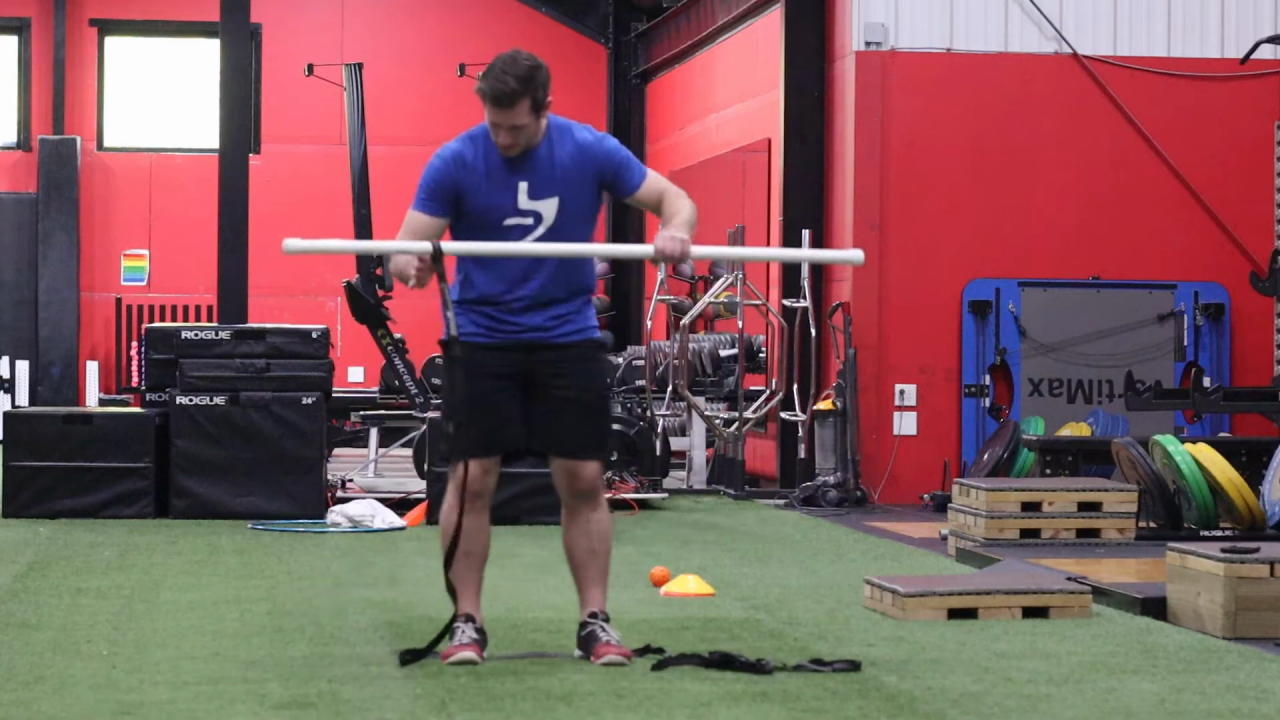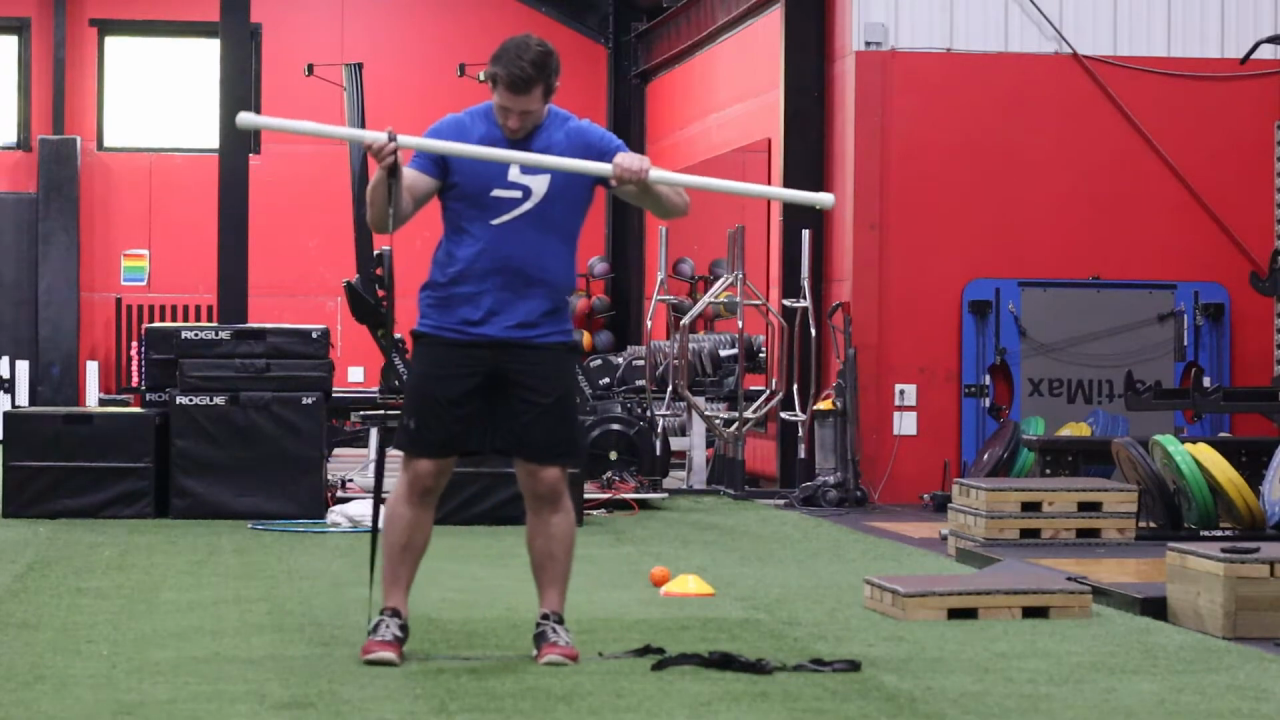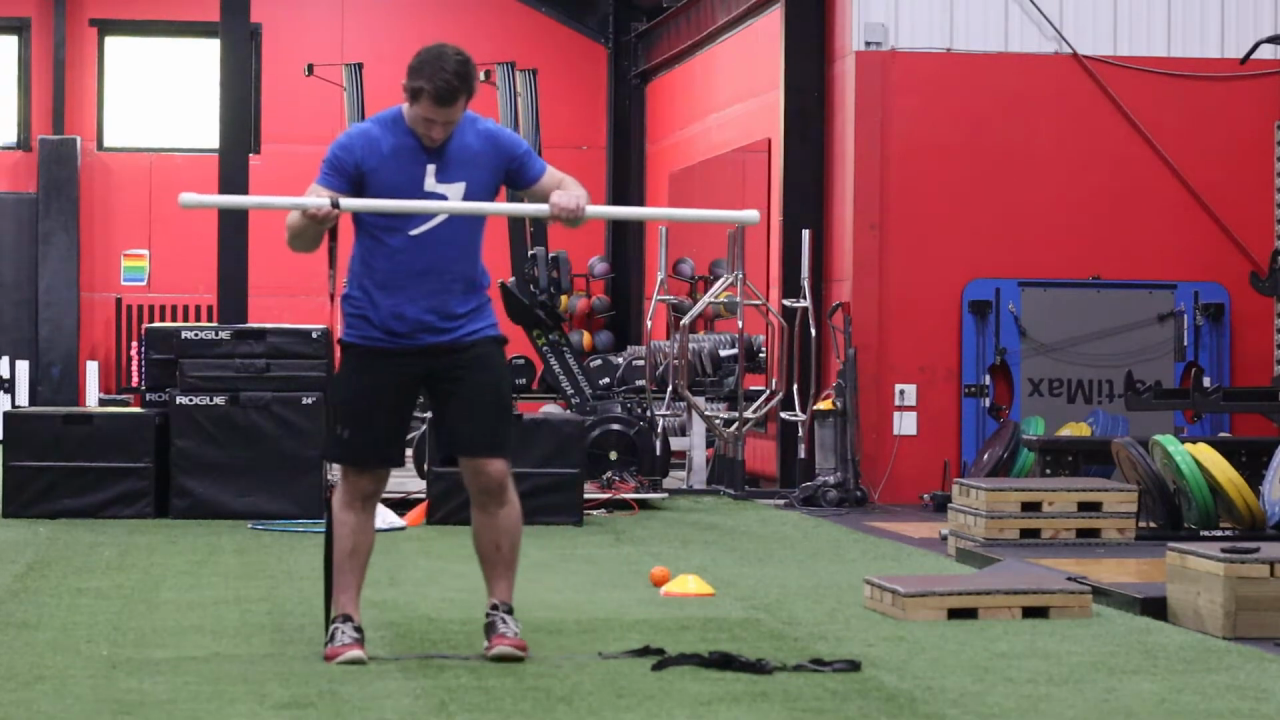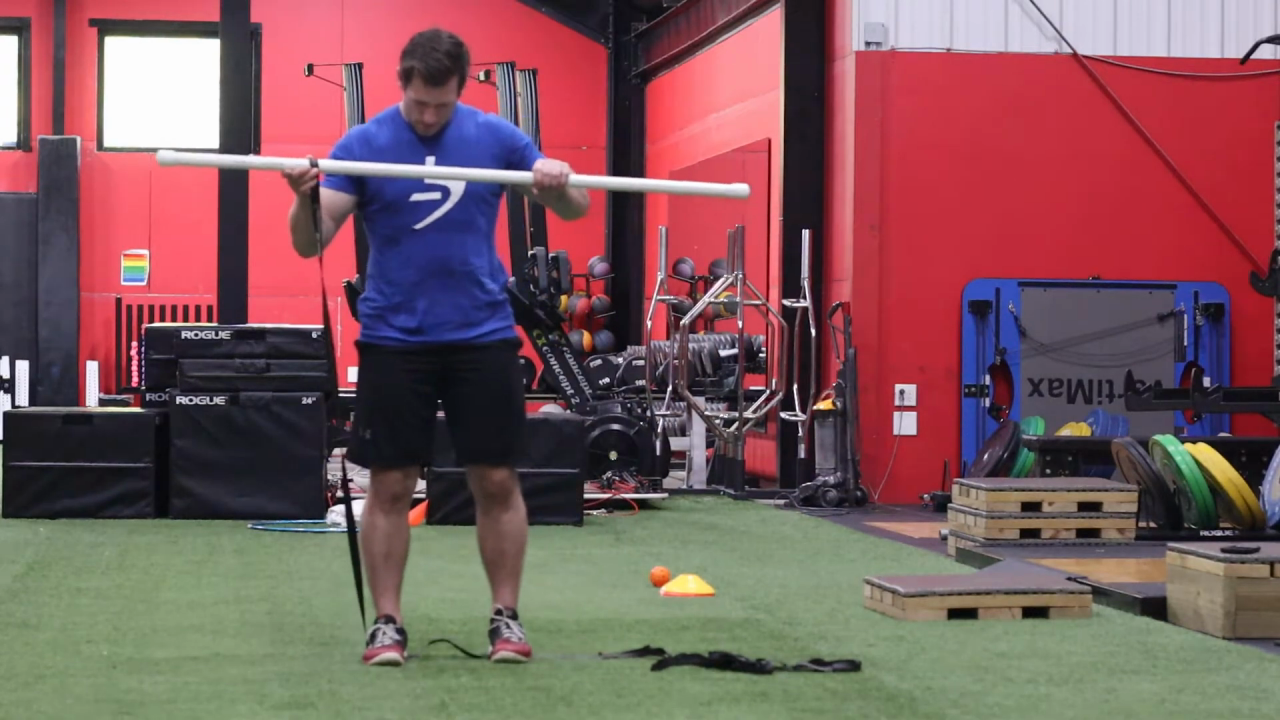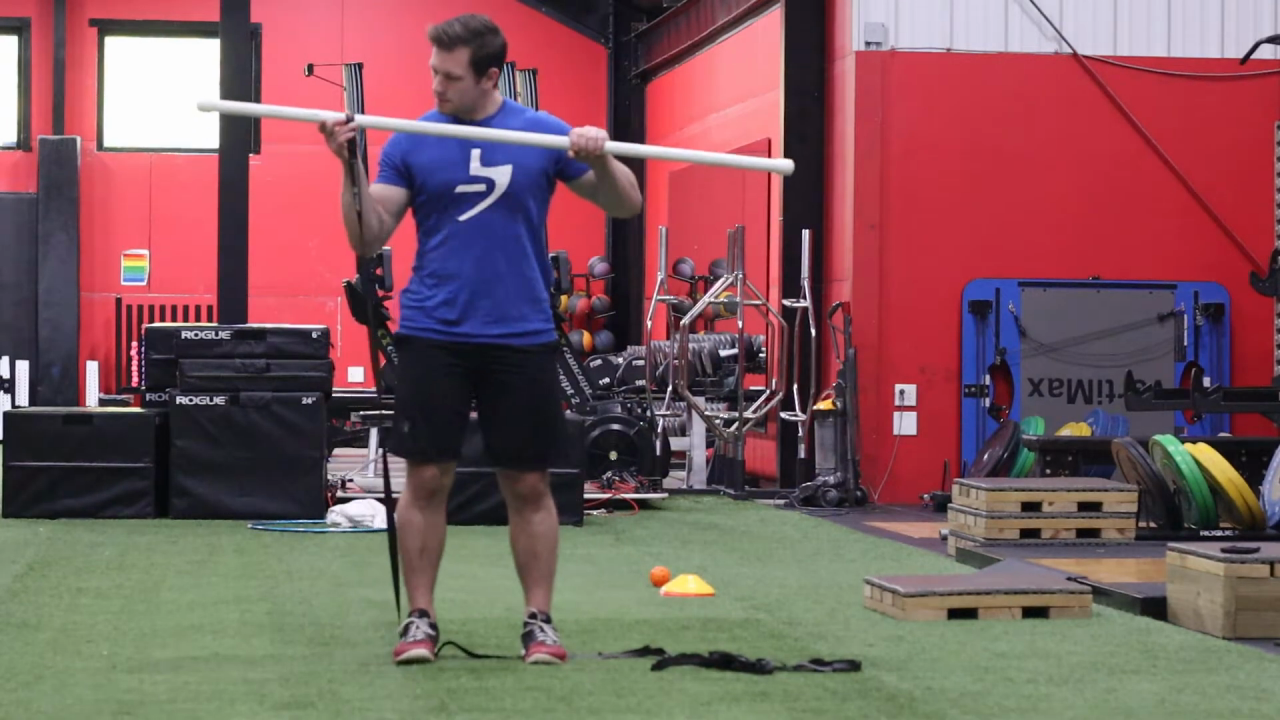
dt=0.7s
person 1, frame 1
left shoulder: (591, 151)
right shoulder: (454, 161)
left elbow: (674, 198)
right elbow: (408, 246)
left wrist: (677, 231)
right wrist: (409, 266)
left hip: (569, 336)
right hip: (480, 338)
left knee: (584, 479)
right knee: (472, 478)
left ankle: (595, 622)
right ankle: (466, 620)
person 1, frame 2
left shoulder: (586, 141)
right shoulder: (451, 133)
left elbow: (676, 205)
right elbow: (383, 221)
left wrist: (643, 178)
right wrist: (387, 173)
left hip: (540, 338)
right hip: (450, 331)
left knee: (547, 482)
right knee: (422, 475)
left ankle: (551, 621)
right ankle: (391, 616)
person 1, frame 3
left shoulder: (495, 143)
right shoulder: (359, 145)
left elbow: (564, 191)
right elbow: (298, 239)
left wrist: (570, 200)
right wrist: (311, 219)
left hip: (468, 336)
right hip: (377, 339)
left knee: (490, 475)
right knee: (358, 483)
left ankle: (501, 612)
right ankle: (344, 621)
person 1, frame 4
left shoulder: (497, 137)
right shoulder: (361, 145)
left elbow: (575, 208)
right elbow: (309, 242)
left wrist: (559, 183)
right wrist: (303, 197)
left hip: (483, 335)
right hip: (393, 339)
left knee: (496, 481)
right knee: (390, 484)
left ankle: (506, 617)
right ankle: (386, 622)
person 1, frame 5
left shoulder: (543, 133)
right shoulder: (410, 141)
left elbow: (627, 205)
right elbow: (368, 239)
left wrist: (602, 159)
right wrist: (351, 167)
left hip: (523, 338)
right hip: (433, 336)
left knee: (528, 483)
right knee: (427, 478)
left ankle: (539, 620)
right ankle: (419, 617)
